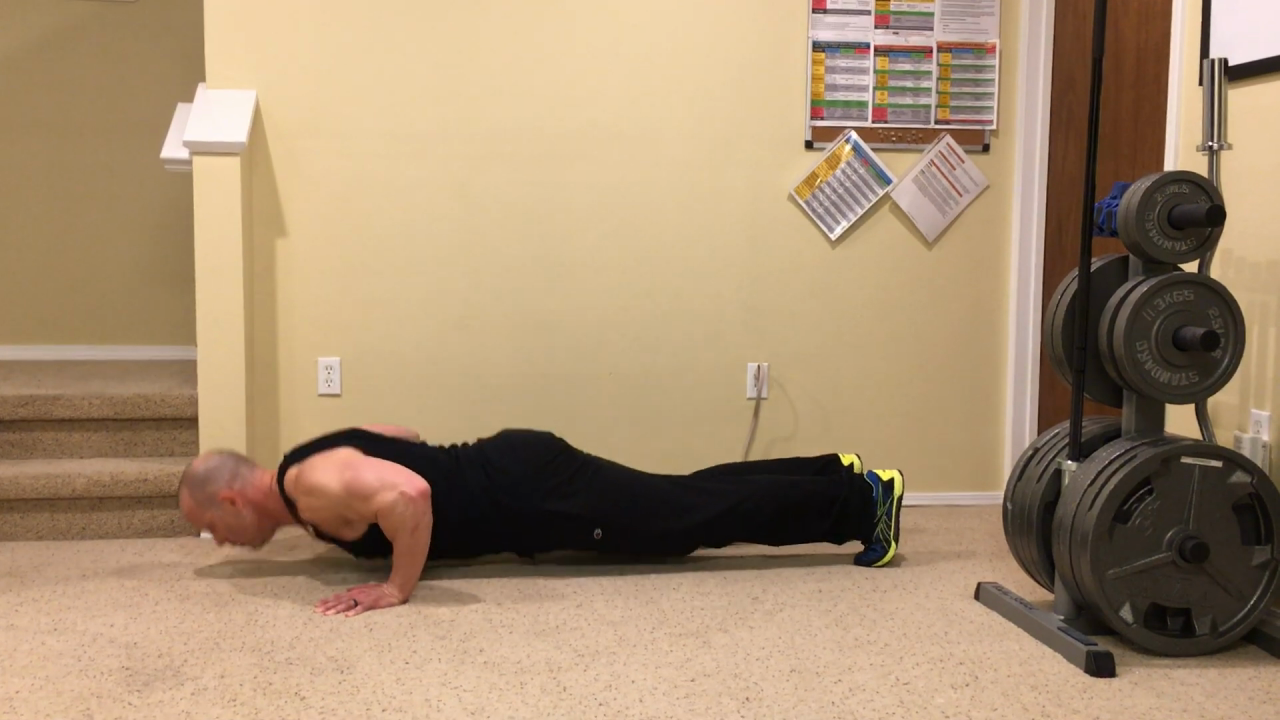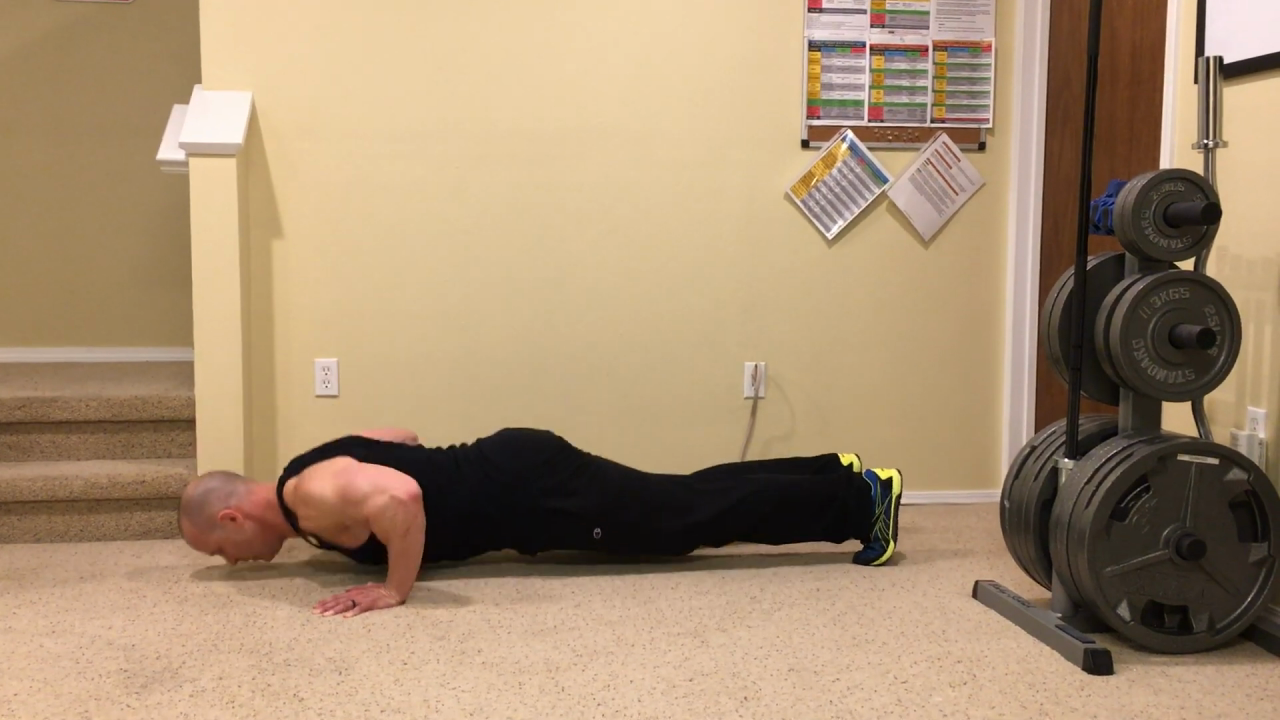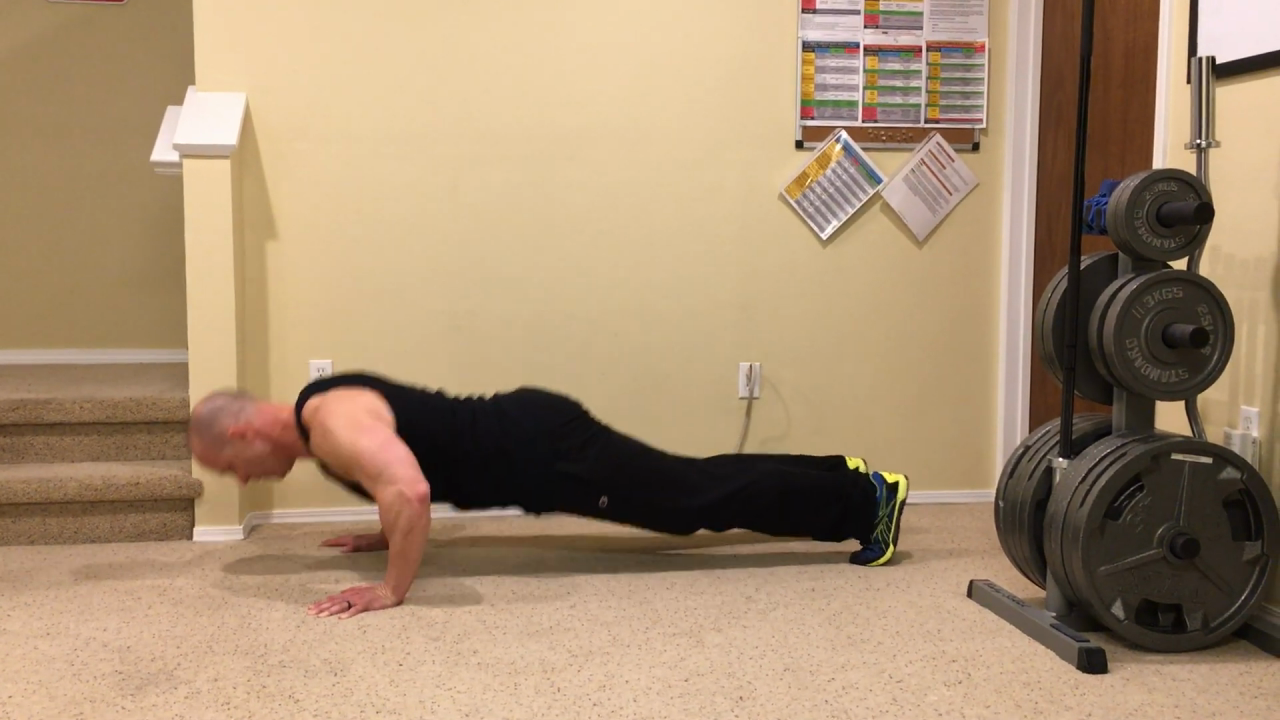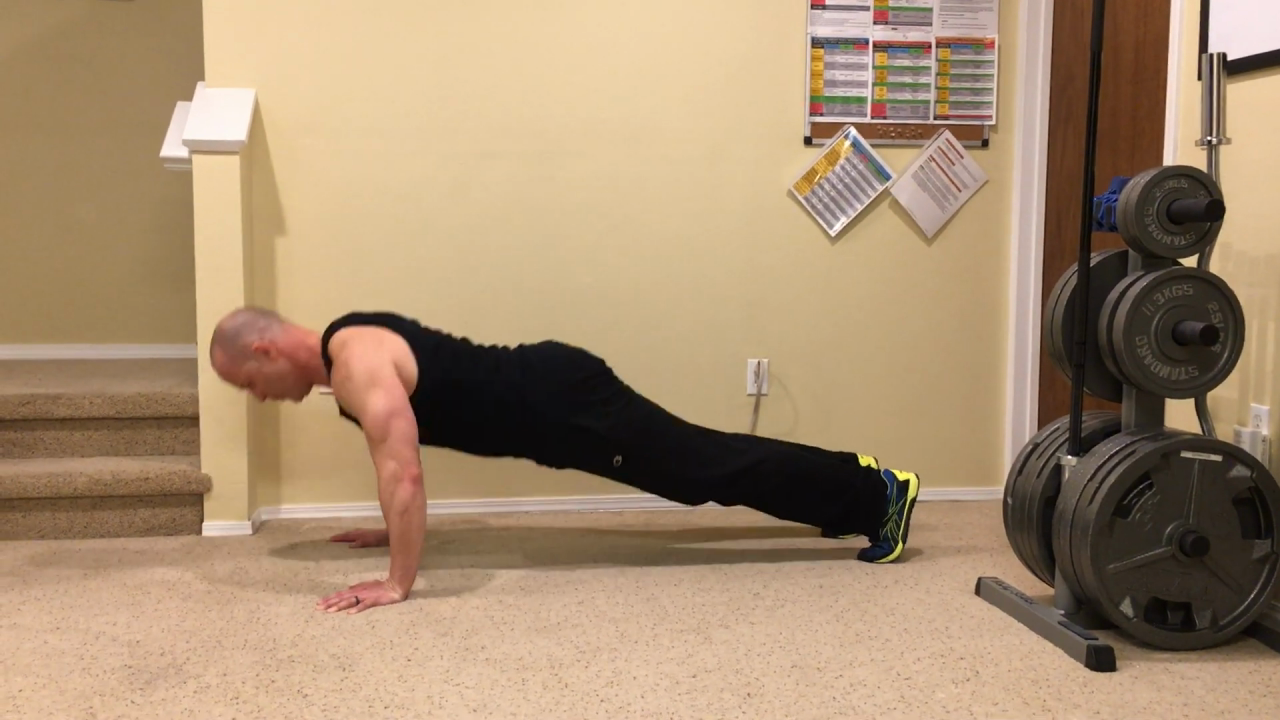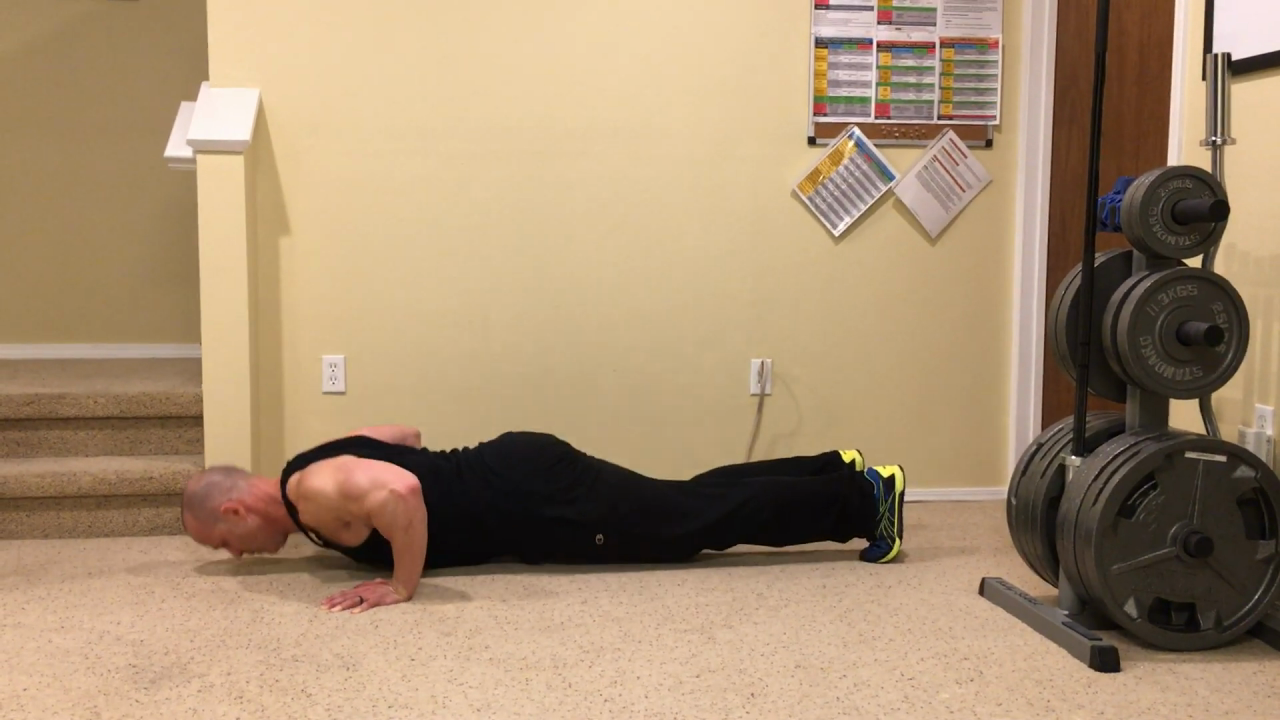
dt=1s
person 1, frame 1
left shoulder: (310, 491)
right shoulder: (311, 467)
left elbow: (410, 492)
left wrist: (397, 588)
right wrist: (372, 531)
left hip: (529, 496)
right hip: (515, 469)
left knee: (699, 514)
right knee: (689, 498)
left ankle: (862, 498)
right ankle: (838, 476)
person 1, frame 2
left shoulder: (310, 499)
right shoulder: (315, 474)
left elbow: (403, 496)
right elbow: (406, 440)
left wrist: (394, 588)
right wrist: (376, 544)
left hip: (529, 494)
right hip: (511, 468)
left knee: (697, 514)
right knee: (691, 498)
left ankle: (861, 497)
right ankle: (839, 476)
person 1, frame 3
left shoulder: (329, 424)
right shoulder: (326, 408)
left elbow: (411, 491)
left wrist: (391, 590)
right wrist: (387, 536)
left hip: (543, 452)
right hip: (525, 431)
left knee: (703, 499)
right knee: (699, 486)
left ankle: (866, 499)
right ankle: (846, 481)
person 1, frame 4
left shoulder: (354, 363)
right shoulder: (348, 345)
left elbow: (401, 472)
right elbow: (402, 454)
left wrist: (398, 584)
right wrist: (390, 529)
left hip: (562, 404)
right hip: (546, 391)
left knee: (718, 472)
right knee: (713, 460)
left ankle: (876, 495)
right ankle: (861, 478)
person 1, frame 5
left shoulder: (312, 495)
right shoulder: (321, 468)
left elbow: (401, 491)
right elbow: (406, 437)
left wrist: (402, 585)
left hip: (531, 501)
right hip: (514, 471)
left knee: (699, 520)
right knee: (690, 501)
left ankle: (863, 499)
right ankle: (839, 474)
